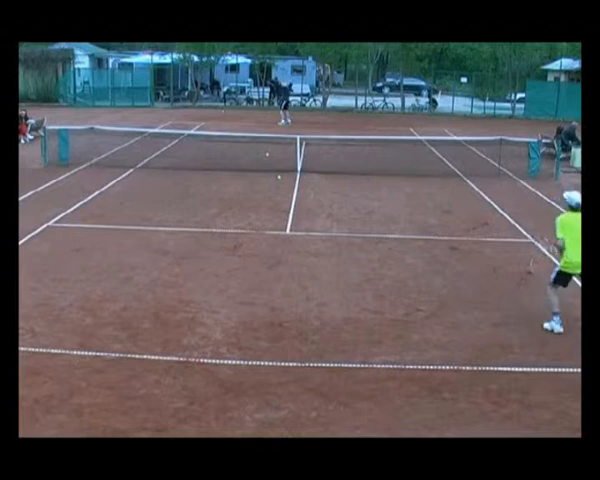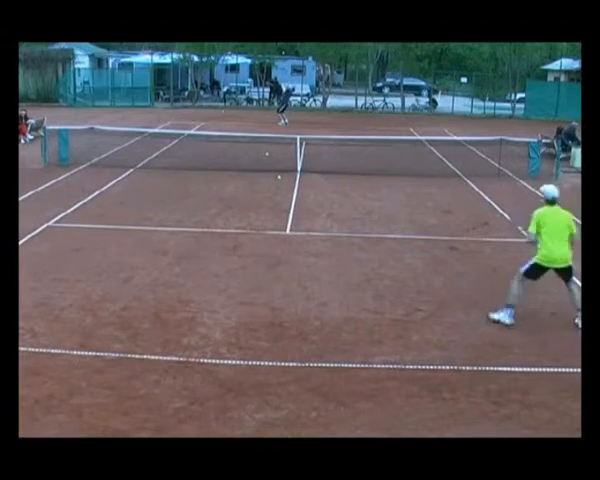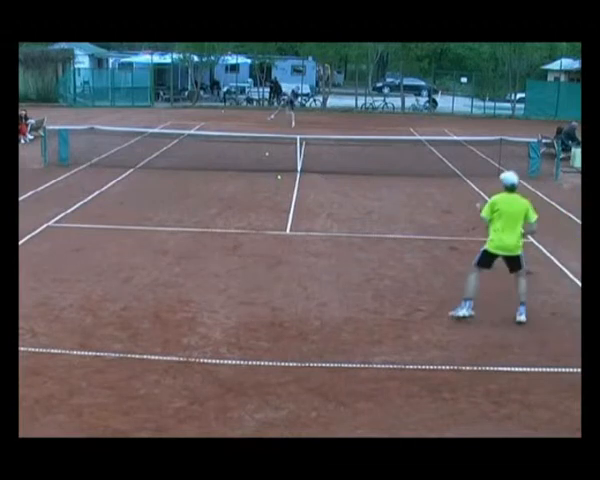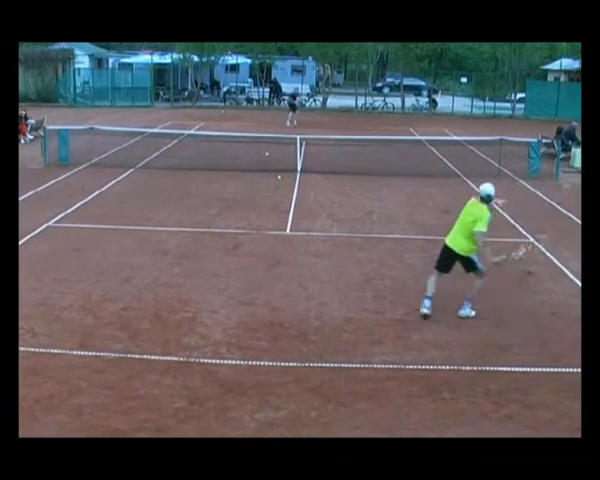
dt=0.4s
person 1, frame 1
left shoulder: (562, 219)
left elbow: (560, 244)
left wrist: (561, 252)
left hip: (569, 263)
right hip: (580, 263)
left knee: (551, 288)
left ankle: (556, 322)
person 1, frame 2
left shoulder: (539, 213)
right shoulder: (567, 215)
left elbow: (531, 239)
right elbow: (573, 239)
left wrist: (539, 240)
left hip: (544, 258)
right hip: (564, 258)
left knee: (517, 279)
right knee: (570, 284)
left ankle: (507, 314)
right ankle: (580, 317)
person 1, frame 3
left shoulder: (495, 200)
right shoulder: (525, 203)
left elbow: (484, 221)
right elbow: (533, 228)
left hip: (494, 245)
right hip: (513, 247)
left knee: (474, 271)
right knee: (521, 276)
left ankle: (466, 307)
right ankle: (521, 312)
person 1, frame 4
left shoulder: (472, 202)
right shoulder: (485, 214)
right elbow: (477, 237)
left wrist: (494, 202)
right wrist: (488, 256)
left hip: (450, 245)
right hip: (466, 250)
left knee: (435, 275)
right knee: (481, 275)
left ankle: (427, 305)
right ankle: (466, 308)
